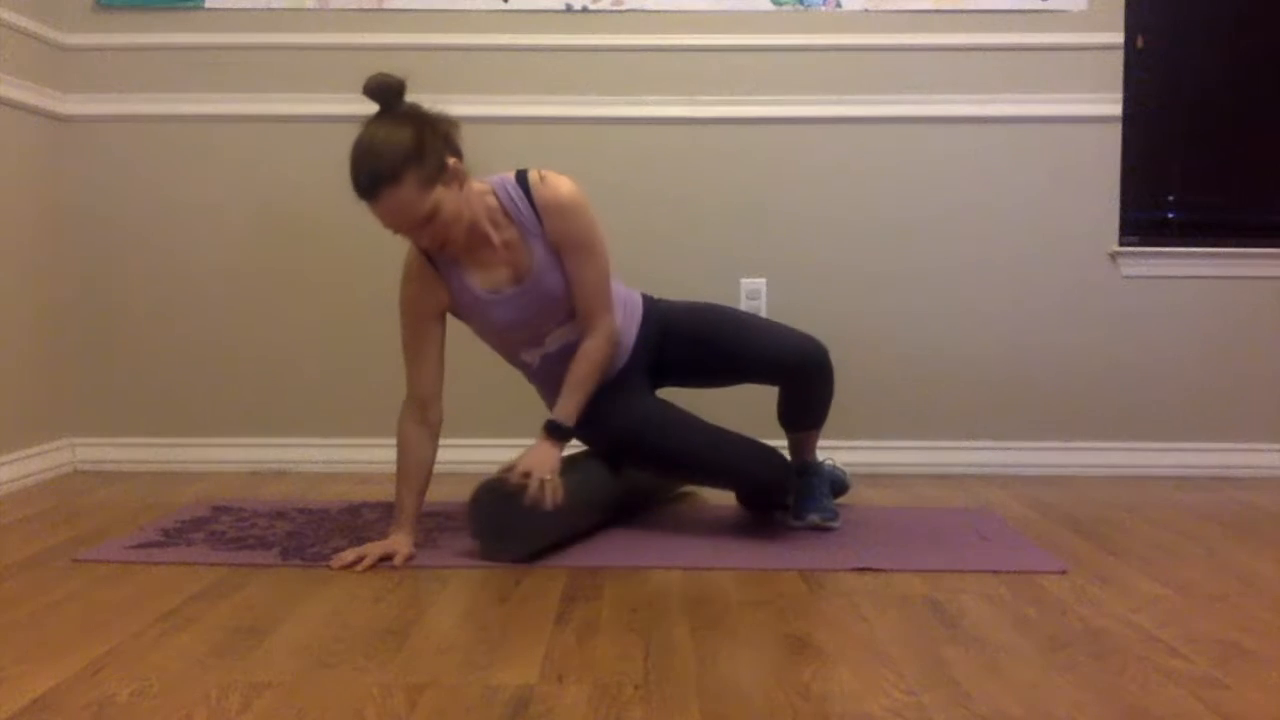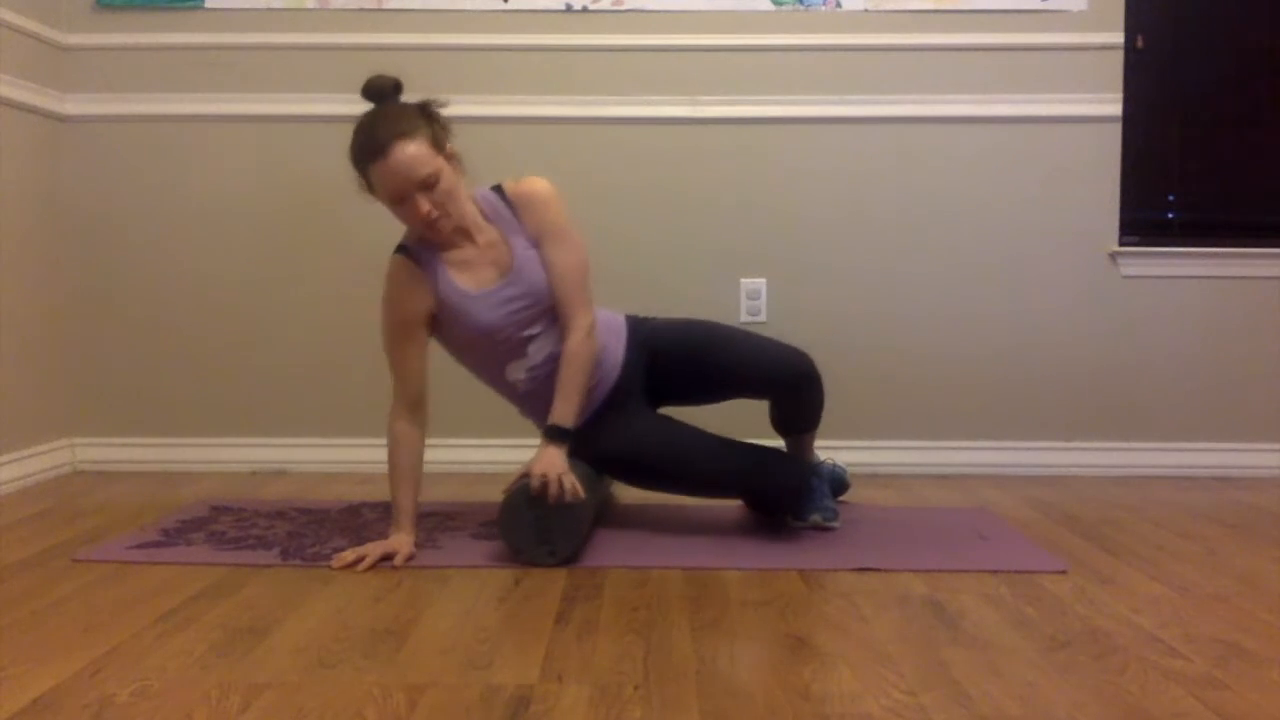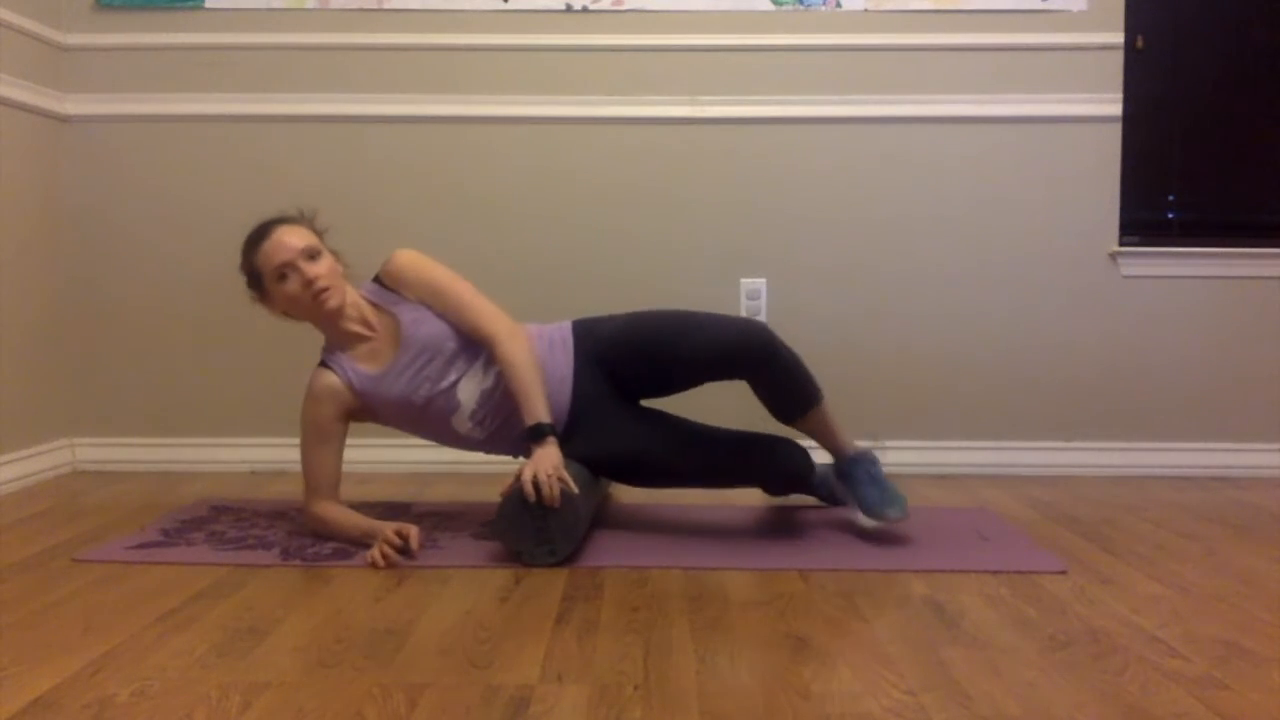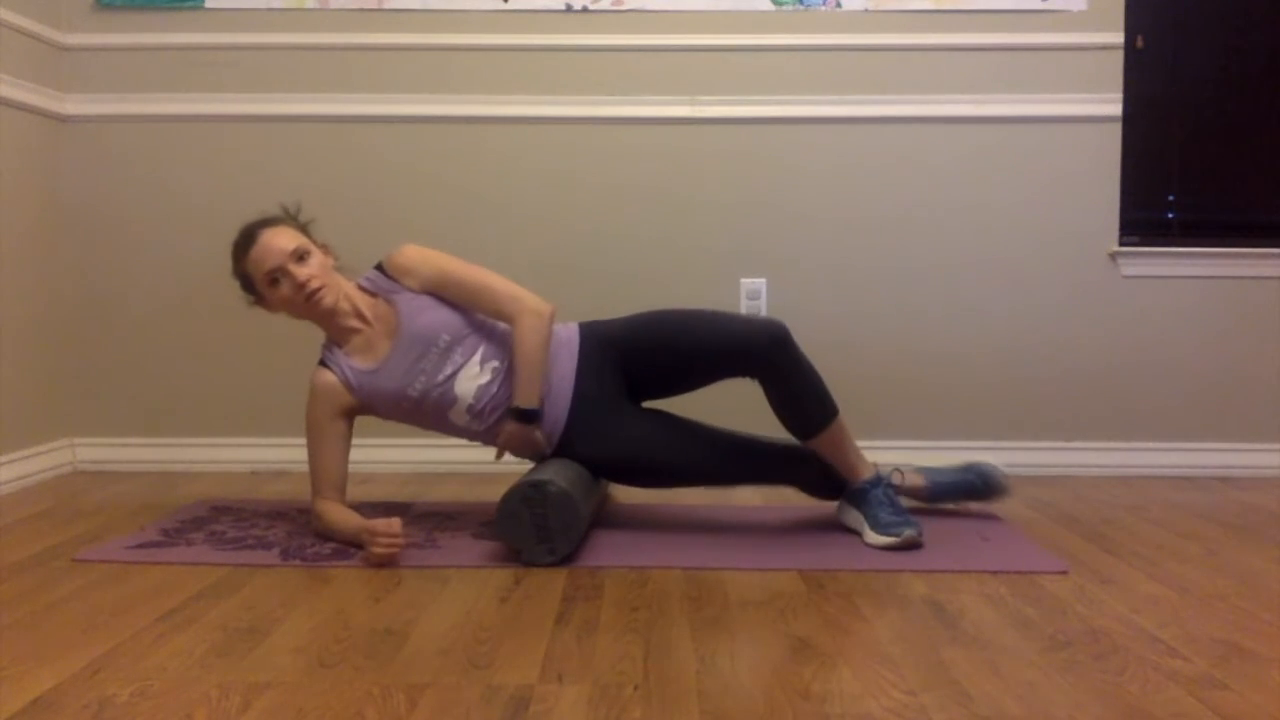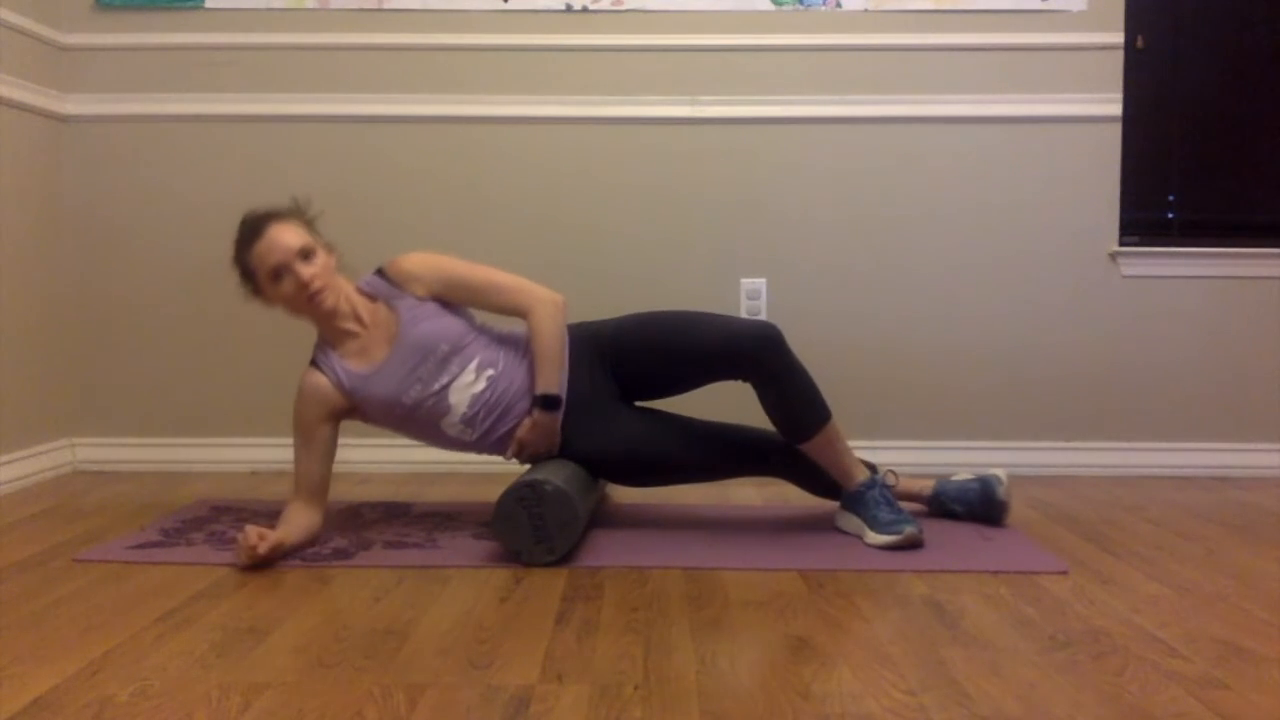
dt=1s
person 1, frame 1
left shoulder: (553, 199)
right shoulder: (426, 273)
left elbow: (600, 330)
right elbow: (422, 409)
left wrist: (551, 438)
right wrist: (402, 529)
left hip: (644, 328)
right hip: (599, 399)
left knee: (806, 359)
right knee: (764, 474)
left ankle: (808, 469)
right ankle: (785, 489)
person 1, frame 2
left shoulder: (530, 200)
right shoulder: (412, 278)
left elbow: (581, 325)
right elbow: (409, 411)
left wrist: (555, 441)
right wrist: (403, 527)
left hip: (630, 349)
right hip: (594, 422)
left knee: (794, 372)
right knee: (783, 482)
left ankle: (805, 466)
right ankle: (800, 487)
person 1, frame 3
left shoulder: (400, 273)
right shoulder: (331, 389)
left elbow: (504, 334)
right elbow: (320, 504)
left wrist: (540, 438)
right wrist: (377, 531)
left hip: (586, 355)
right hip: (578, 434)
left knee: (748, 343)
right knee: (774, 464)
left ankle: (849, 461)
right ankle: (821, 479)
person 1, frame 4
left shoulder: (403, 268)
right shoulder: (333, 385)
left elbow: (532, 310)
right elbow: (326, 502)
left wrist: (524, 410)
right wrist: (366, 532)
left hip: (590, 357)
right hip: (579, 435)
left knee: (765, 341)
right knee: (784, 466)
left ankle: (874, 482)
right ankle: (865, 488)
person 1, frame 5
left shoulder: (408, 277)
right shoulder: (323, 388)
left elbow: (544, 303)
right elbow: (308, 504)
left wrist: (544, 400)
right wrist: (274, 538)
left hip: (582, 361)
right hip: (577, 439)
left knee: (757, 344)
right knee: (769, 453)
left ankle: (872, 488)
right ankle: (892, 491)
